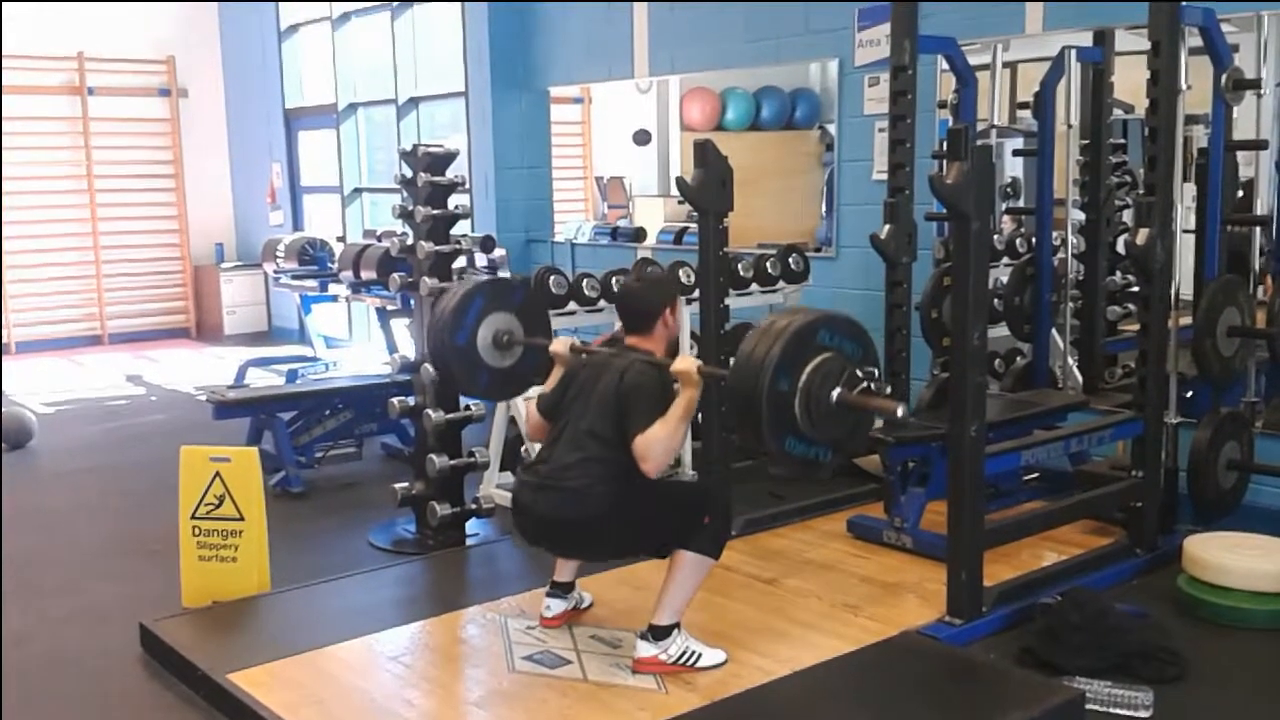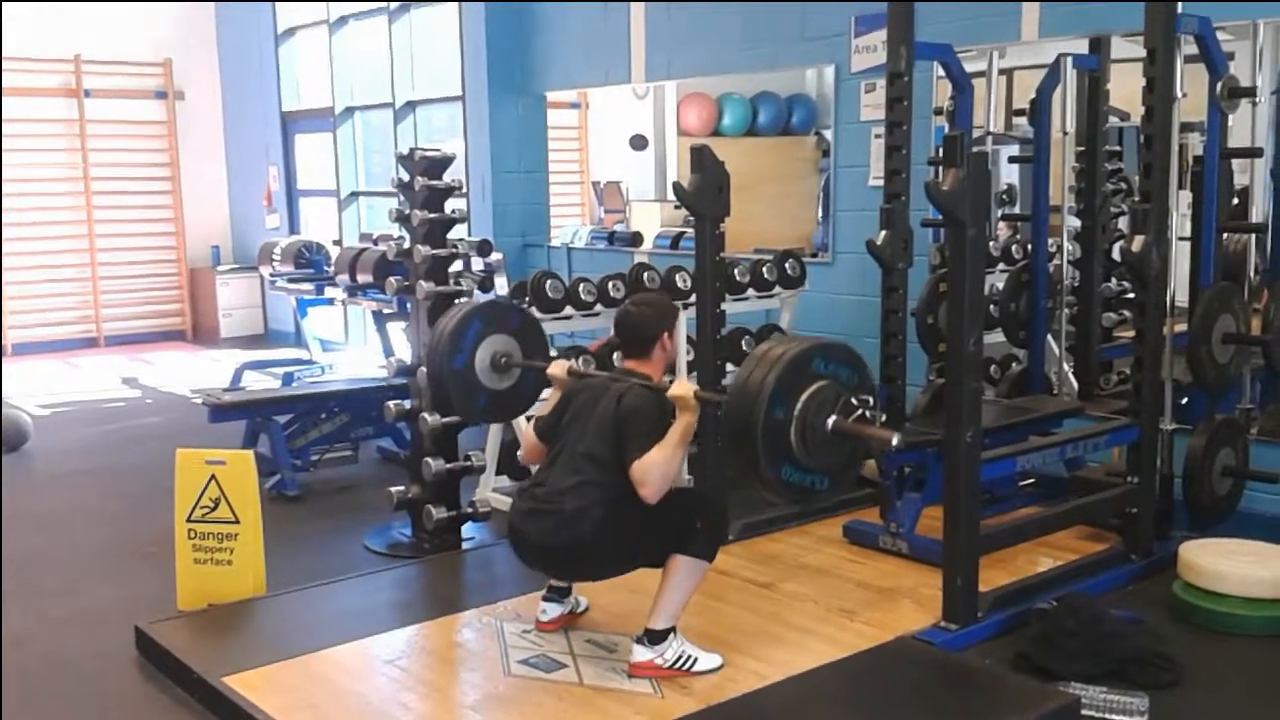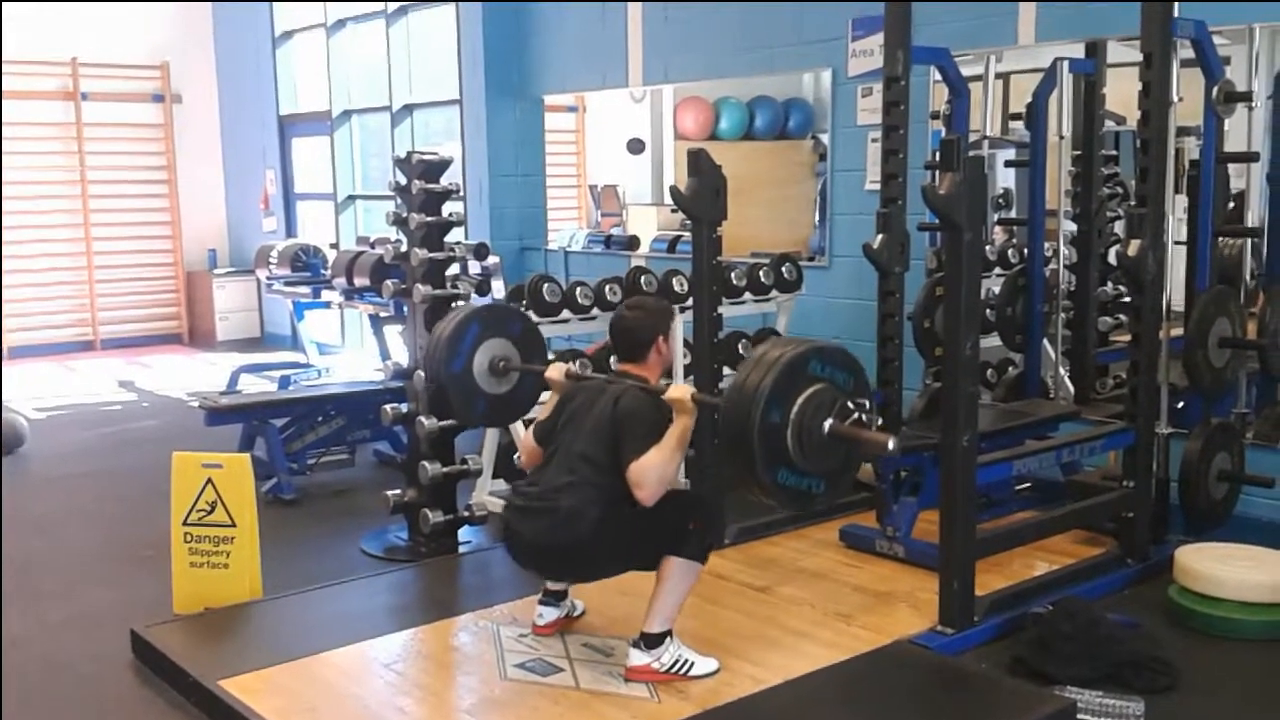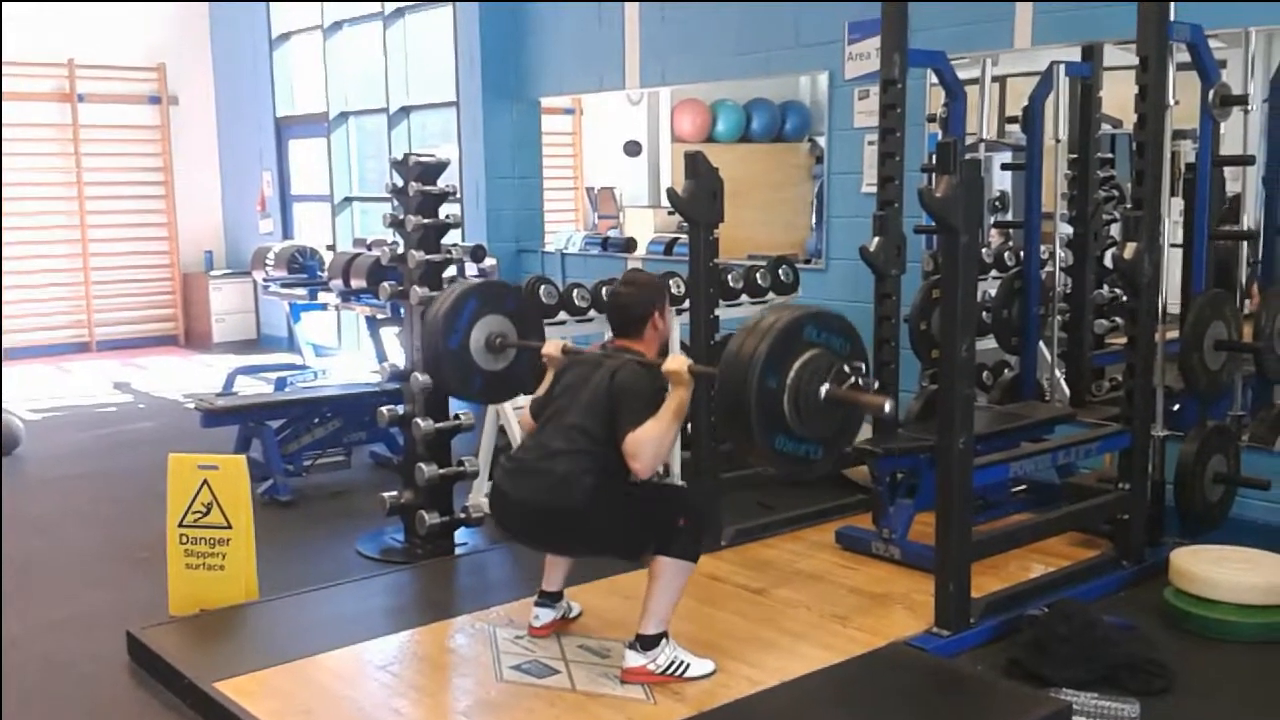
dt=0.2s
person 1, frame 1
left shoulder: (589, 364)
right shoulder: (647, 377)
left elbow: (534, 428)
right elbow: (651, 462)
left wrist: (559, 367)
right wrist: (689, 392)
left hip: (529, 509)
right hip: (575, 518)
right knee: (709, 510)
left ankle: (559, 597)
right ankle: (659, 641)
person 1, frame 2
left shoulder: (585, 388)
right shoulder: (645, 401)
left elbow: (529, 452)
right elbow: (649, 487)
left wrist: (557, 391)
right wrist: (686, 417)
left hip: (524, 531)
right hip: (571, 541)
right knee: (703, 516)
left ankle: (555, 602)
right ankle: (655, 645)
person 1, frame 3
left shoulder: (582, 390)
right shoulder: (642, 404)
left elbow: (528, 457)
right elbow: (646, 491)
right wrist: (683, 420)
left hip: (518, 532)
right hip: (563, 541)
right knee: (693, 517)
left ankle: (551, 605)
right ankle: (652, 650)
person 1, frame 4
left shoulder: (579, 364)
right shoulder: (640, 377)
right elbow: (642, 462)
right wrist: (680, 393)
left hip: (507, 500)
right hip: (550, 507)
right knee: (683, 515)
left ankle: (547, 607)
right ankle: (648, 651)
